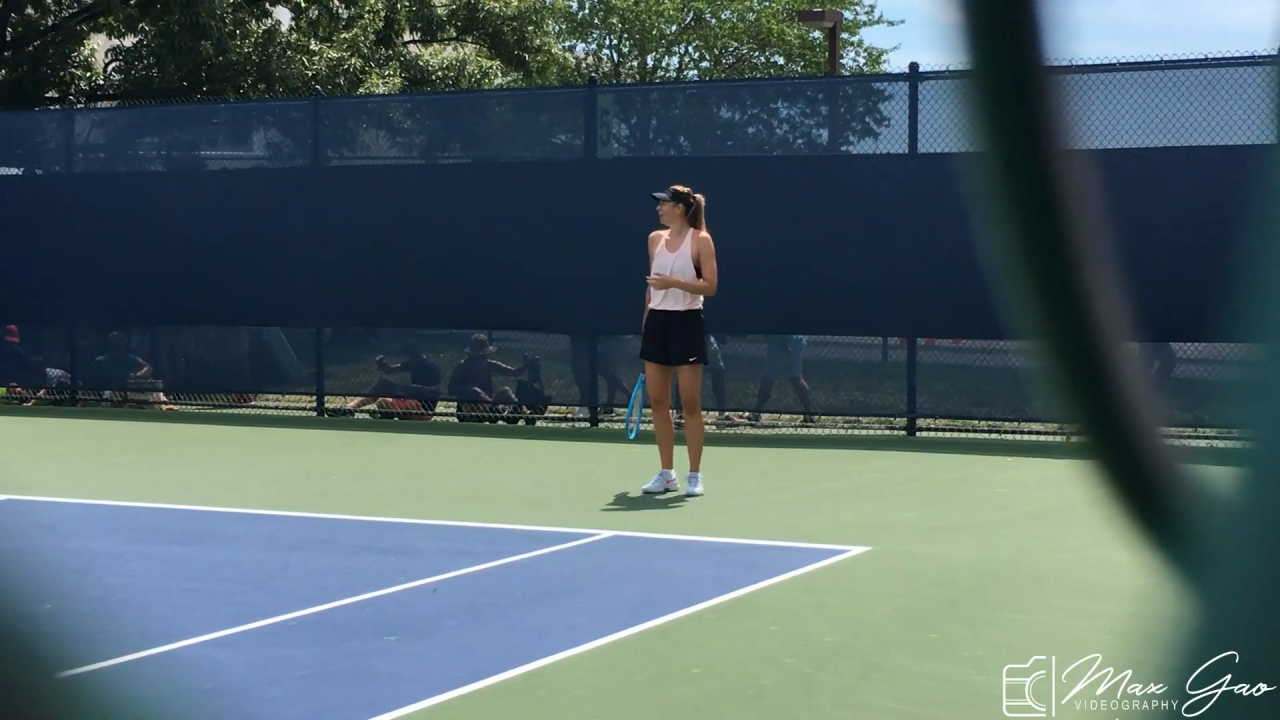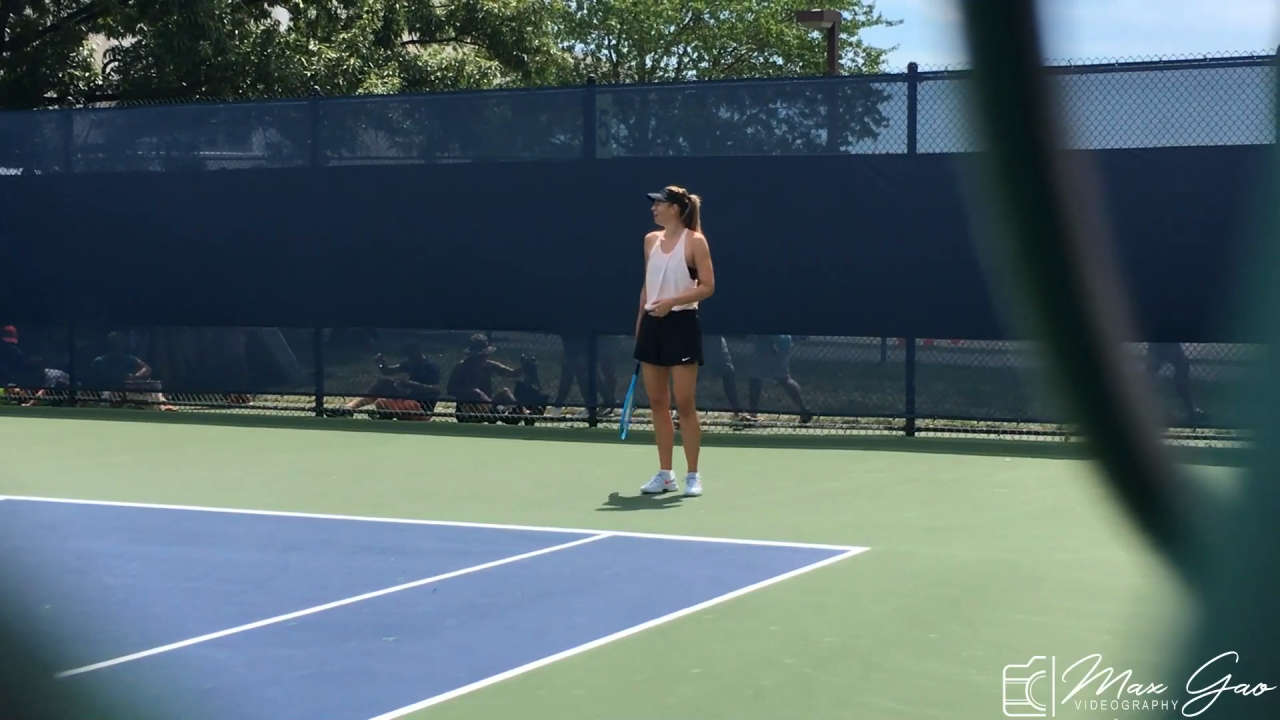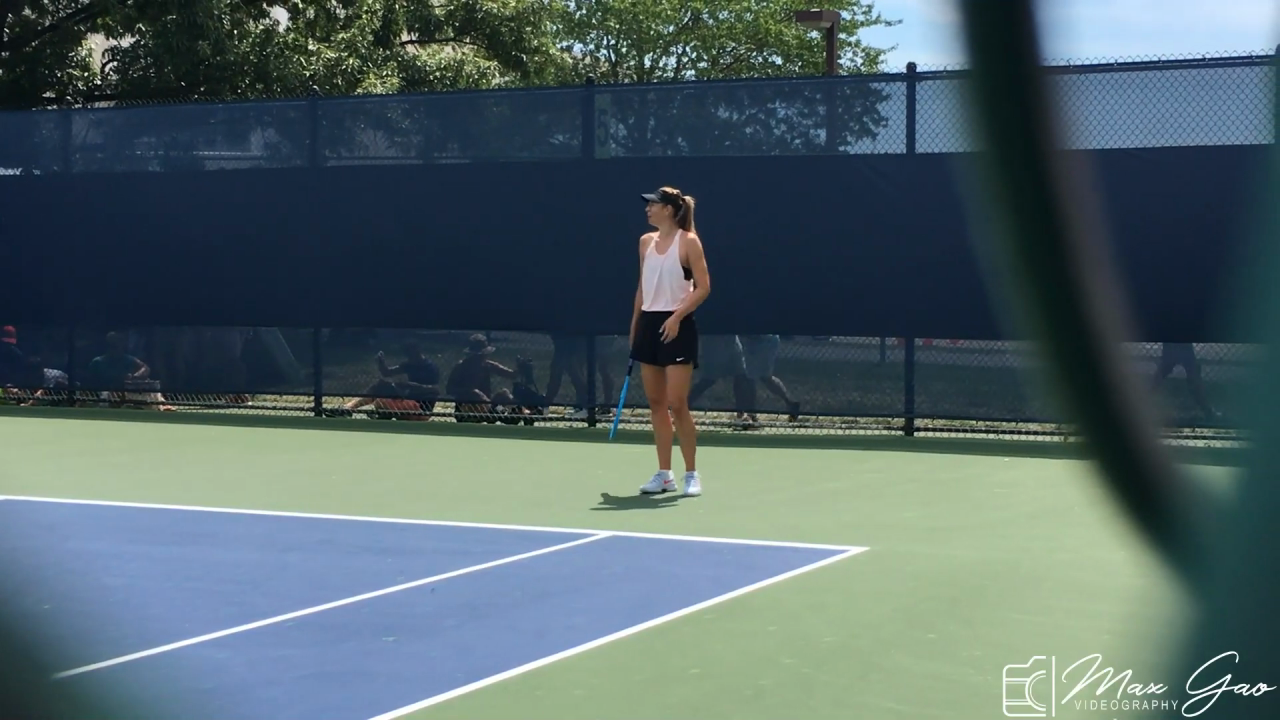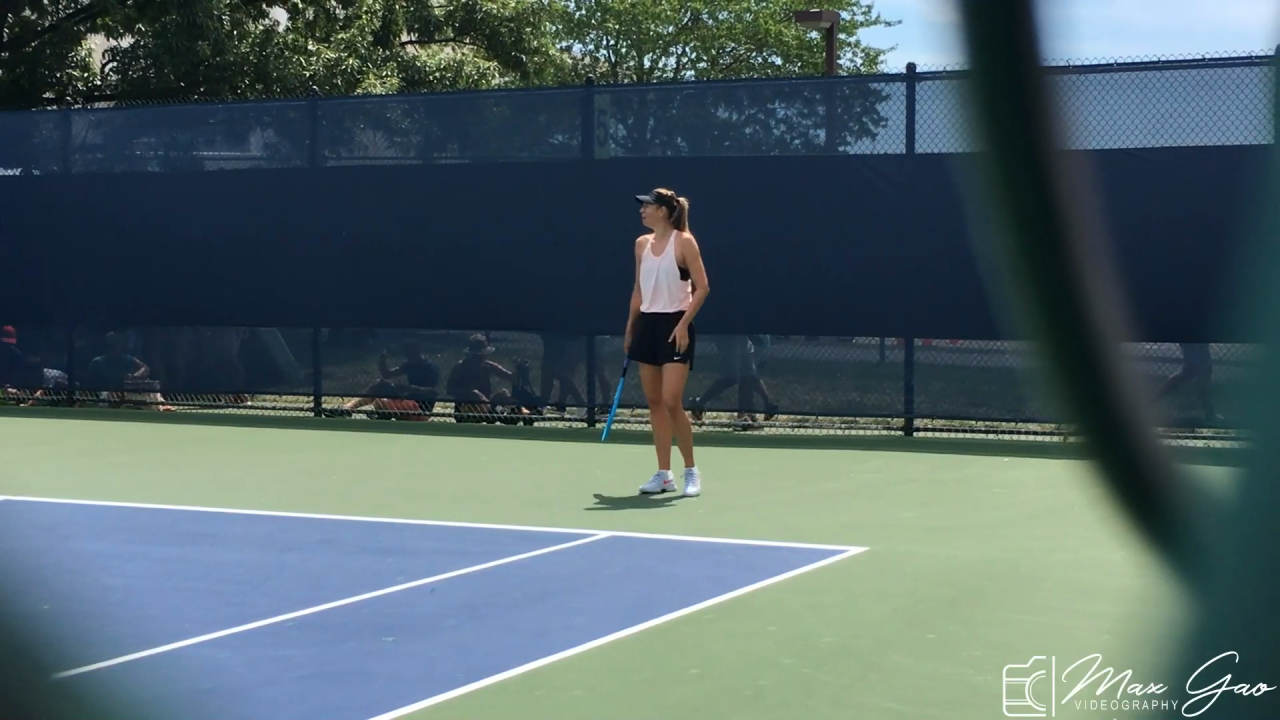
dt=0.1s
person 1, frame 1
left shoulder: (700, 240)
right shoulder: (655, 239)
left elbow: (710, 285)
left wrist: (674, 282)
right wrist: (645, 319)
left hip: (686, 323)
right hip: (657, 324)
left knee: (690, 404)
right knee: (658, 403)
left ankle: (695, 475)
right ankle: (666, 474)
person 1, frame 2
left shoulder: (695, 241)
right shoulder: (651, 240)
left elbow: (707, 287)
left wrist: (672, 300)
right wrist: (639, 321)
left hip: (681, 324)
right hip: (652, 325)
left knee: (684, 405)
right knee: (657, 403)
left ankle: (693, 475)
right ankle: (665, 474)
person 1, frame 3
left shoulder: (688, 241)
right shoulder: (645, 242)
left elbow: (703, 288)
left wrist: (677, 317)
right wrist: (634, 325)
left hip: (677, 328)
right hip: (649, 325)
left knee: (677, 405)
right knee: (656, 403)
left ankle: (691, 473)
right ankle: (664, 474)
person 1, frame 4
left shoulder: (684, 241)
right shoulder: (641, 244)
left elbow: (702, 288)
left wrist: (684, 323)
right wrist: (630, 327)
left hip: (674, 328)
right hip: (647, 325)
left knee: (672, 403)
right knee: (655, 403)
left ankle: (691, 470)
right ankle: (664, 474)
